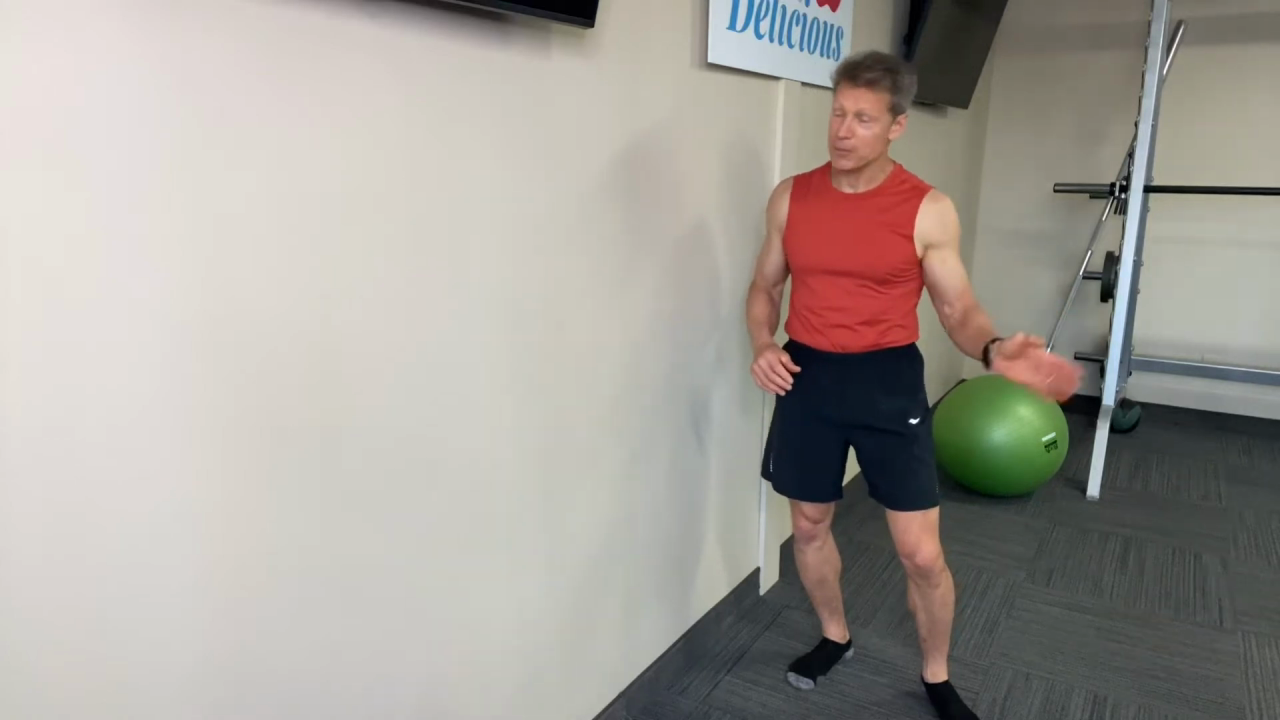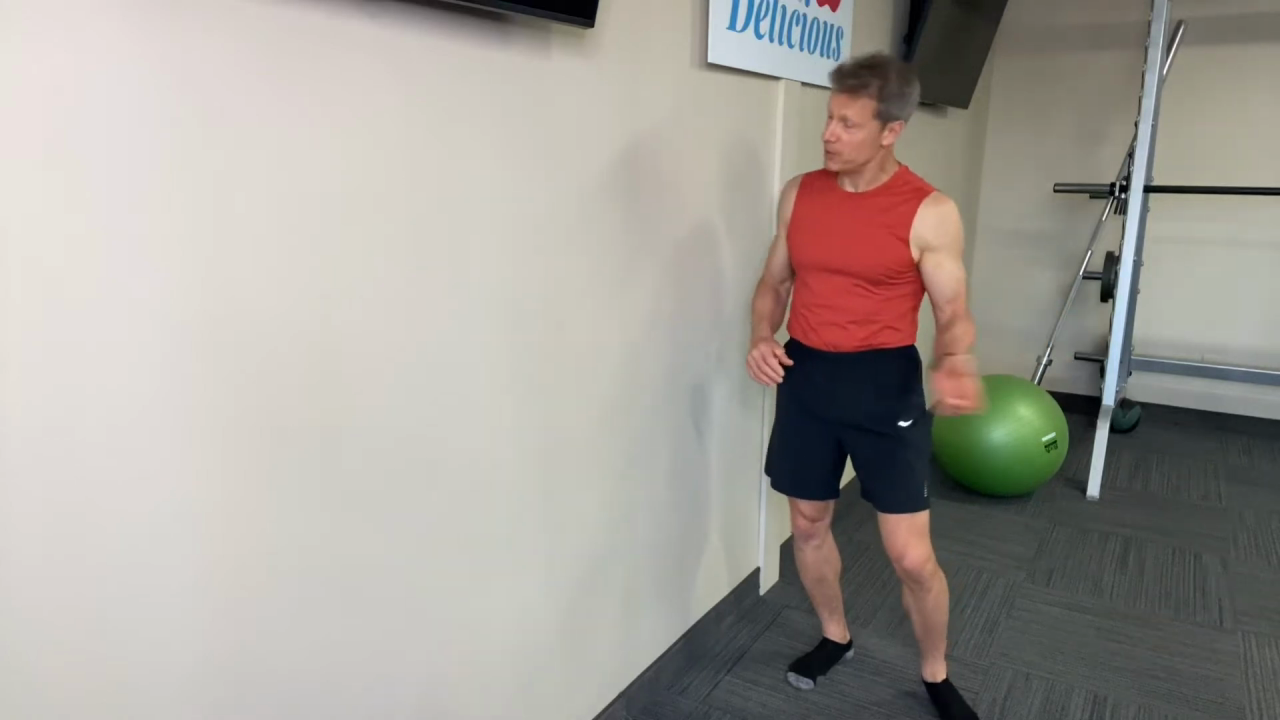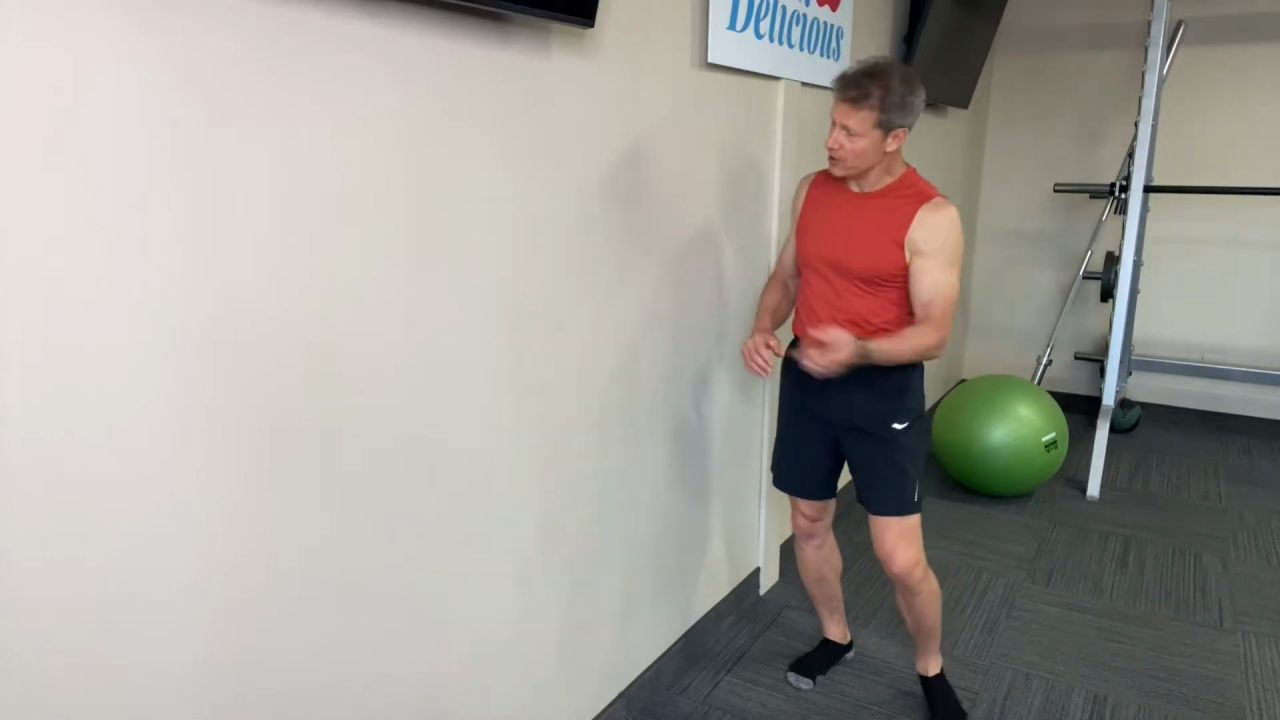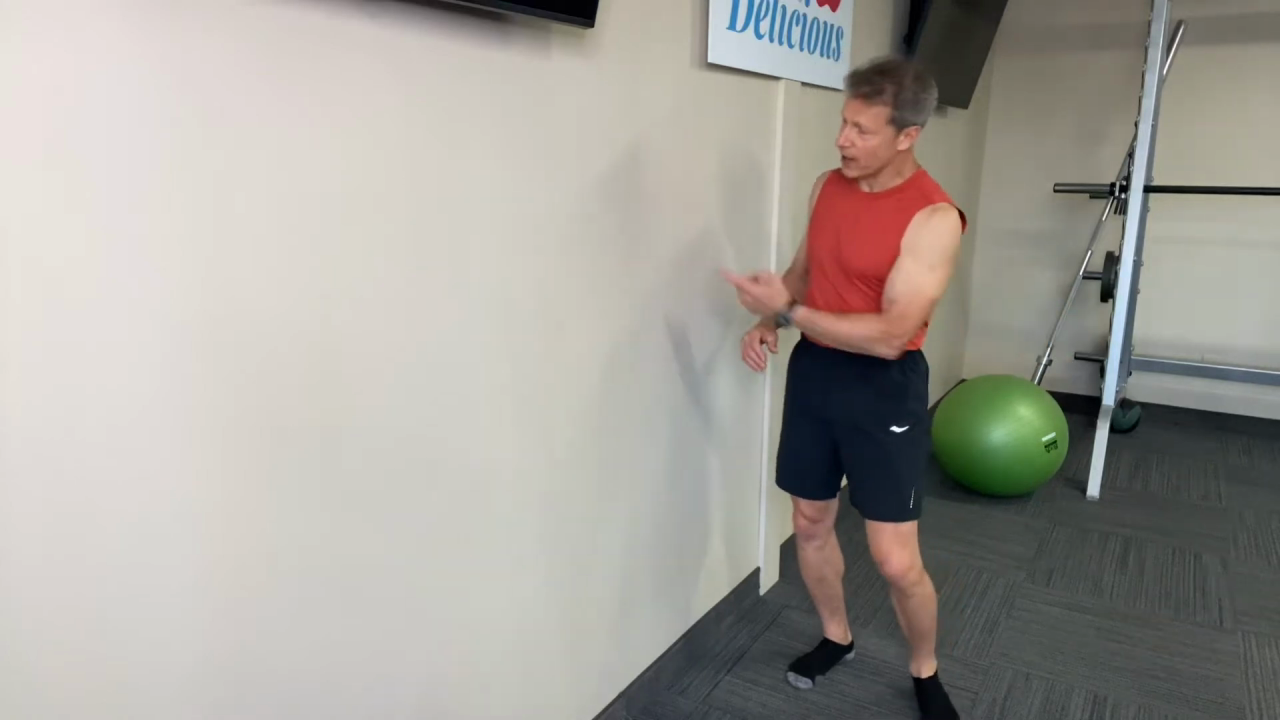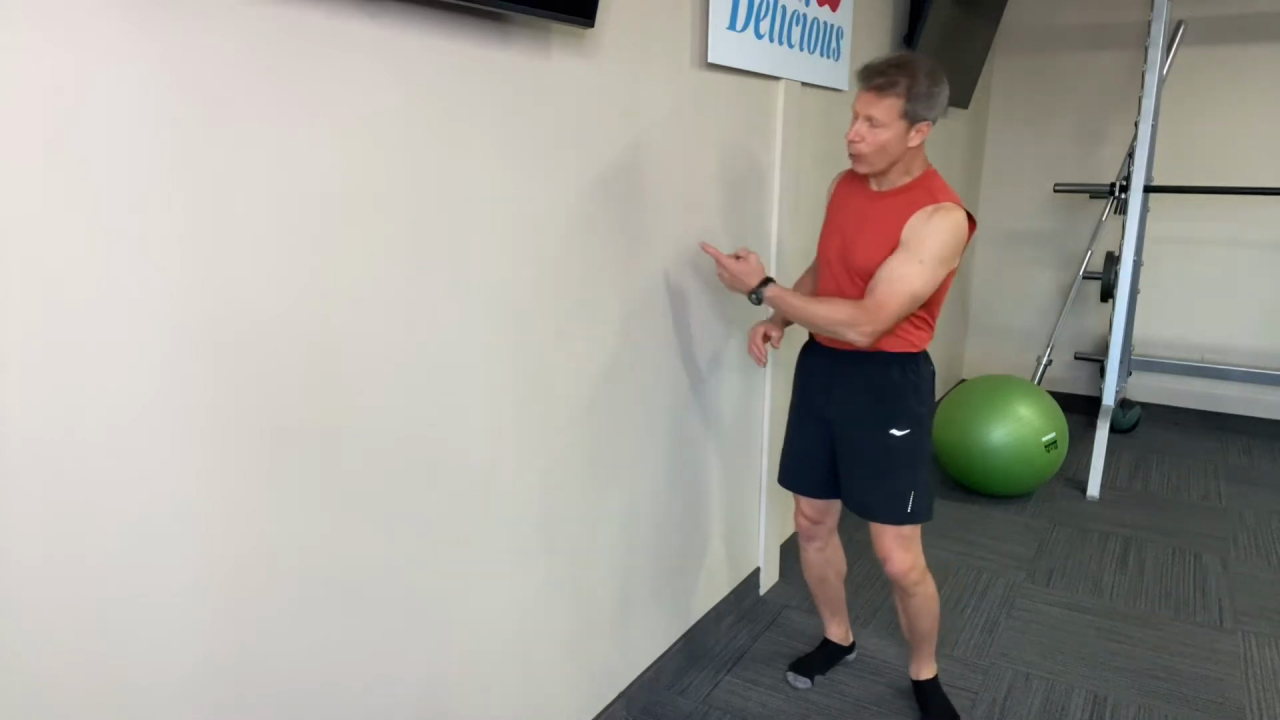
dt=0.1s
person 1, frame 1
left shoulder: (927, 209)
right shoulder: (790, 198)
left elbow: (958, 309)
right elbow: (763, 285)
left wrist: (997, 350)
right wrist: (761, 345)
left hip: (888, 382)
right hip: (814, 376)
left knee: (922, 555)
right knee: (809, 524)
right ankle: (833, 636)
person 1, frame 2
left shoulder: (931, 211)
right shoulder: (798, 193)
left elbow: (953, 315)
right elbow: (775, 280)
left wrist: (952, 363)
right wrist: (763, 337)
left hip: (881, 383)
right hip: (805, 373)
left knee: (911, 557)
right knee: (807, 523)
right ankle: (835, 635)
person 1, frame 3
left shoulder: (931, 214)
right shoulder: (813, 189)
left elbow: (931, 332)
left wrist: (855, 349)
right wrist: (764, 328)
left hip: (881, 386)
right hip: (807, 375)
left knee: (900, 558)
right knee: (809, 521)
right ankle: (836, 636)
person 1, frame 4
left shoulder: (934, 219)
right shoulder: (828, 187)
left elbow: (889, 336)
left wrist: (786, 312)
right wrist: (764, 323)
left hip: (884, 388)
right hip: (814, 373)
left knee: (896, 561)
right knee: (810, 521)
right ankle: (836, 636)
person 1, frame 5
left shoulder: (940, 218)
right shoulder: (845, 185)
left elbow: (864, 322)
left wrist: (761, 288)
right wrist: (780, 319)
left hip: (887, 385)
right hip: (821, 369)
left knee: (900, 560)
right knee: (812, 522)
right ankle: (838, 637)
